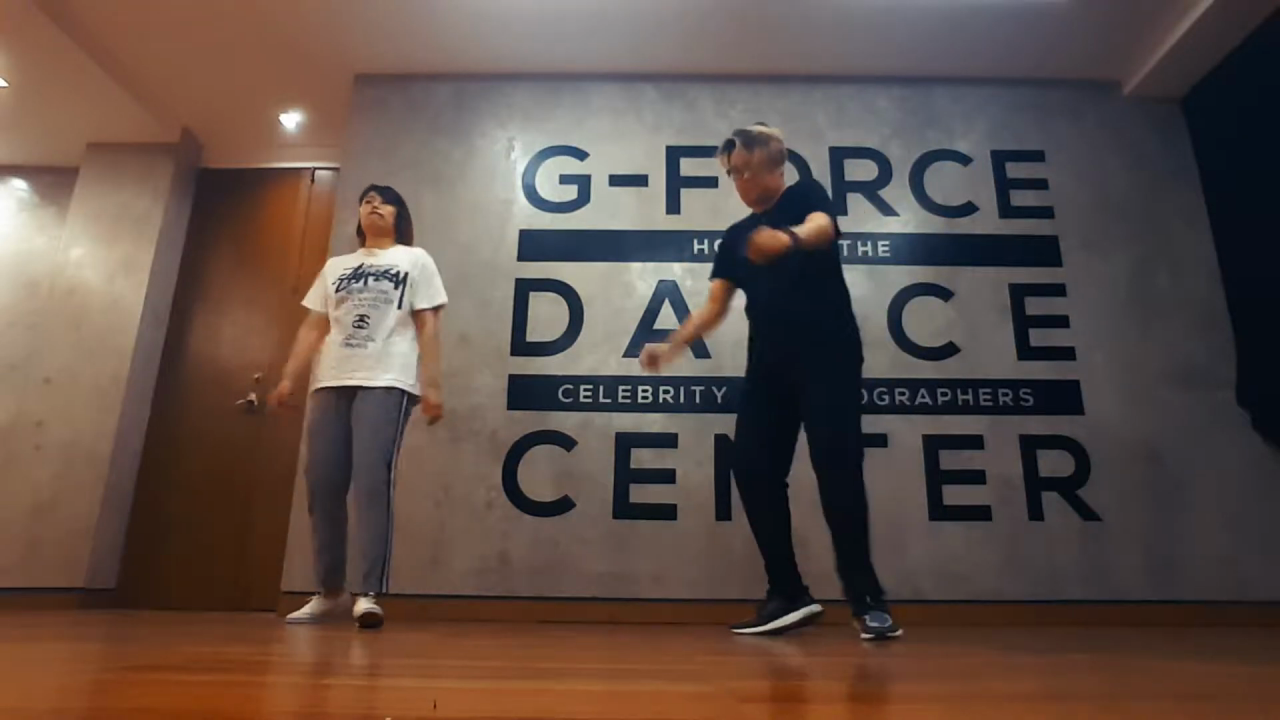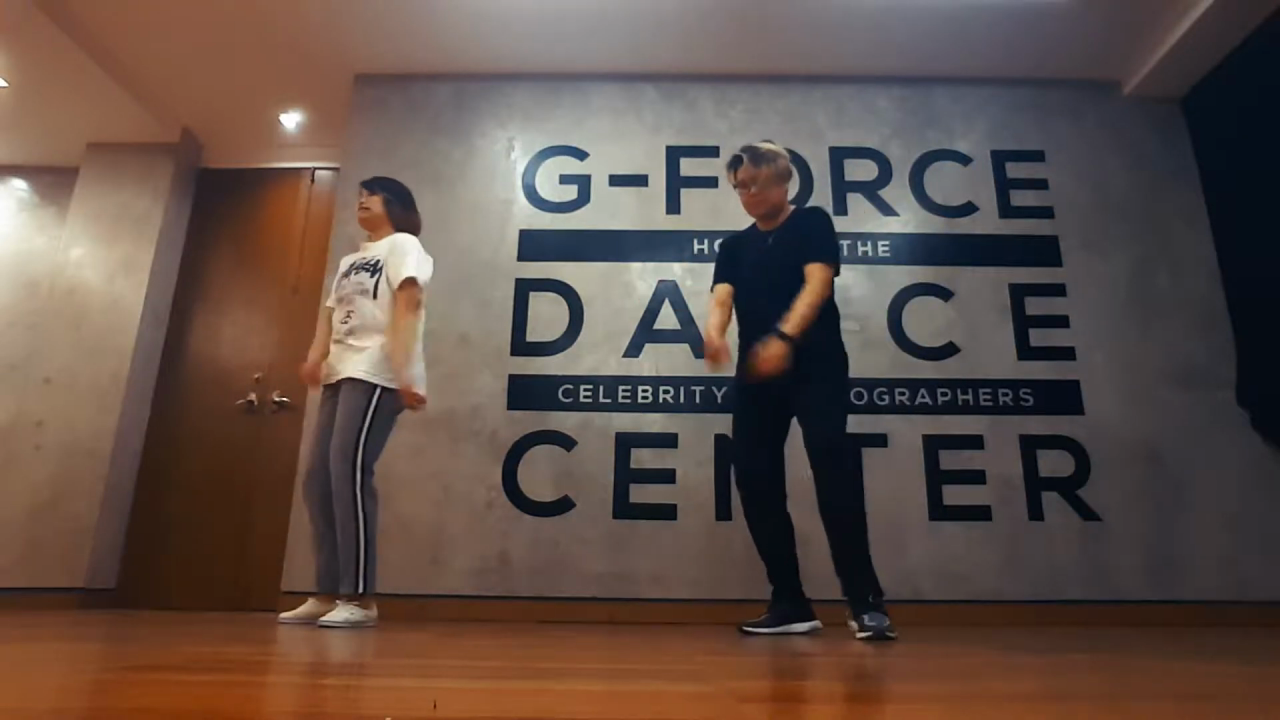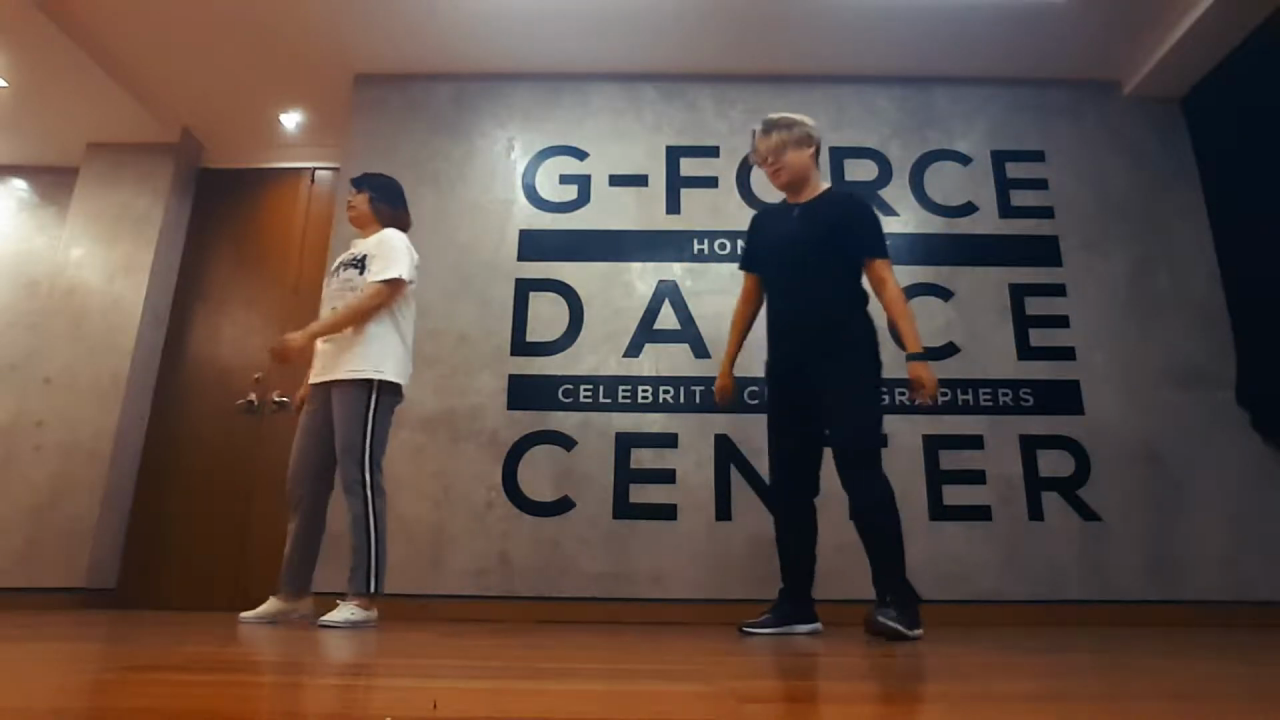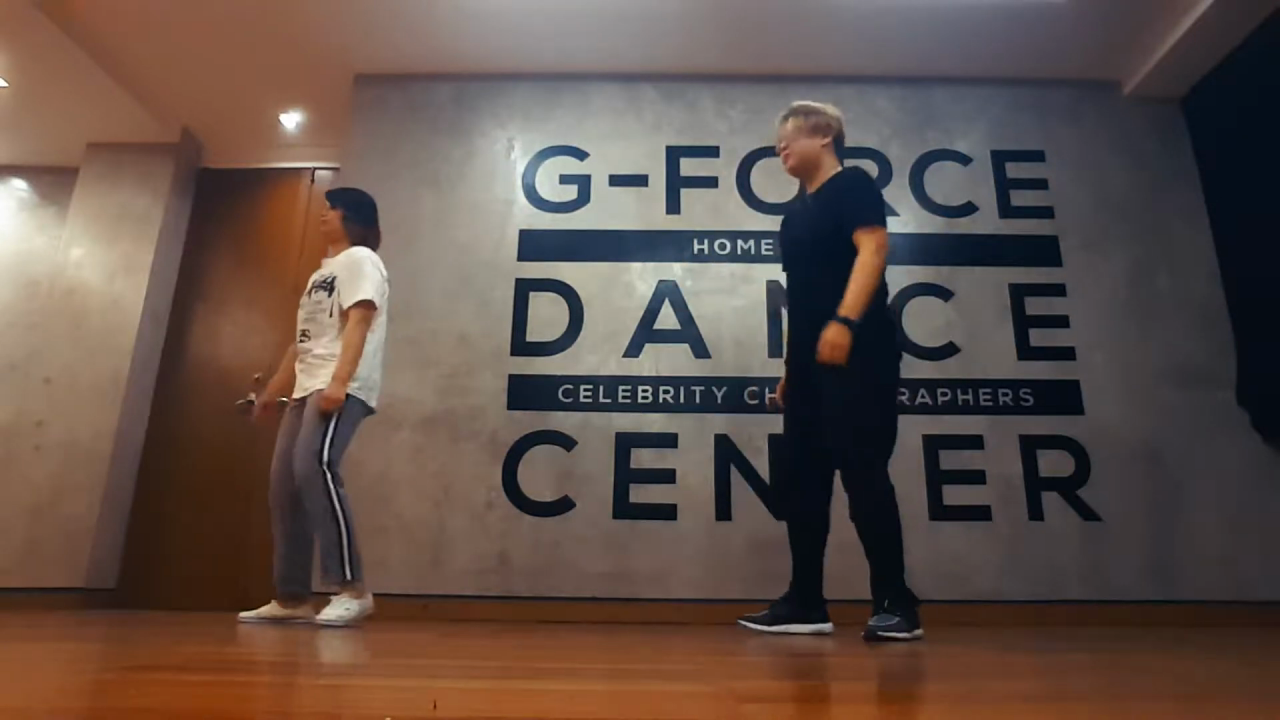
dt=0.4s
person 1, frame 1
left shoulder: (806, 196)
right shoulder: (738, 235)
left elbow: (823, 229)
right elbow: (715, 305)
left wrist: (788, 239)
right wrist: (673, 345)
left hip: (827, 352)
right hip: (769, 363)
left knee: (836, 464)
right knee: (754, 469)
left ankle: (866, 597)
right ankle: (787, 593)
person 1, frame 2
left shoulder: (813, 224)
right shoulder: (735, 246)
left elbow: (817, 285)
right elbow: (721, 304)
left wrist: (783, 337)
right wrist: (713, 336)
left hip: (811, 370)
right hip: (756, 378)
left knee: (834, 468)
right knee: (756, 482)
left ankle: (865, 602)
right ankle: (790, 603)
person 1, frame 3
left shoulder: (847, 207)
right shoulder: (763, 222)
left elbow: (884, 281)
right elbow: (751, 298)
left wrist: (915, 352)
right wrist: (728, 365)
left hip: (846, 363)
right hip: (787, 370)
left knee: (859, 470)
right knee: (788, 484)
left ankle: (897, 601)
right ankle: (796, 604)
person 1, frame 4
left shoulder: (852, 185)
right shoulder: (798, 211)
left elbow: (874, 249)
left wrist: (845, 321)
right wrist: (792, 366)
left hip: (857, 351)
right hip: (811, 358)
left knee: (862, 470)
right knee: (801, 476)
left ankle: (895, 604)
right ankle: (806, 601)
person 2, frame 1
left shoulder: (415, 261)
right shoulder: (335, 267)
left elbow: (428, 325)
right elbow: (312, 324)
left wrist: (431, 385)
right wrist: (288, 376)
left hip: (386, 382)
right hip: (332, 381)
left knee: (374, 480)
right knee: (321, 482)
left ankle: (368, 594)
right ankle: (329, 588)
person 2, frame 2
left shoulder: (404, 244)
right shoulder: (349, 262)
left elbow: (406, 303)
right elbow: (329, 321)
left wrist: (404, 370)
right wrist: (313, 359)
left hip: (377, 377)
right hip: (342, 377)
left knee: (350, 474)
right knee: (319, 480)
left ankle: (360, 598)
right ankle: (329, 593)
person 2, frame 3
left shoulder: (392, 241)
right shoulder: (346, 257)
left elbow: (377, 297)
left wrist: (305, 335)
right wrist: (308, 383)
left hip: (369, 375)
right hip: (330, 374)
left knee: (359, 477)
right knee: (305, 481)
left ankle: (362, 598)
right ankle: (293, 593)
person 2, frame 4
left shoulder: (360, 260)
right shoulder: (323, 271)
left elbow: (358, 322)
left wrist: (339, 382)
right wrist: (273, 390)
left hip: (342, 388)
right hip: (308, 390)
left knee: (316, 468)
right knee: (284, 484)
left ankle: (352, 588)
right ankle: (292, 597)
